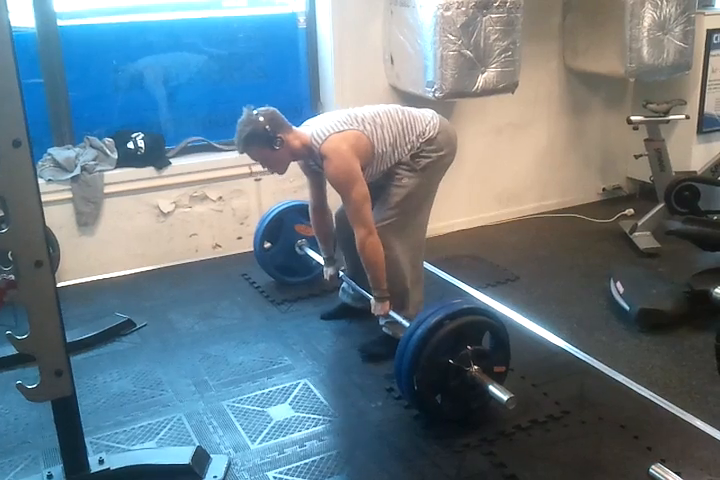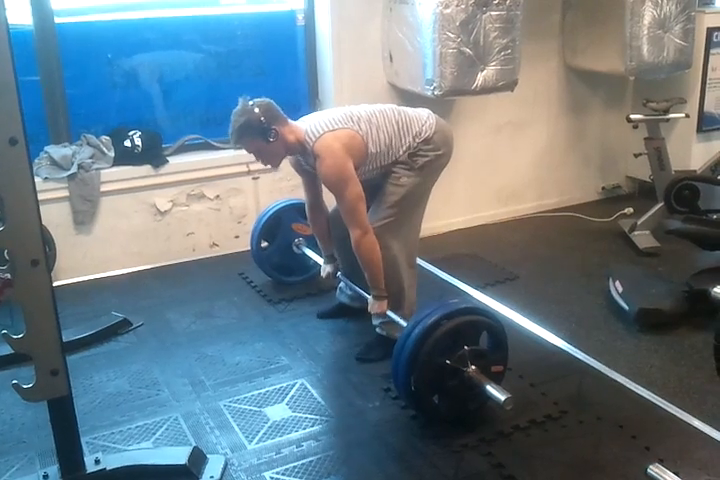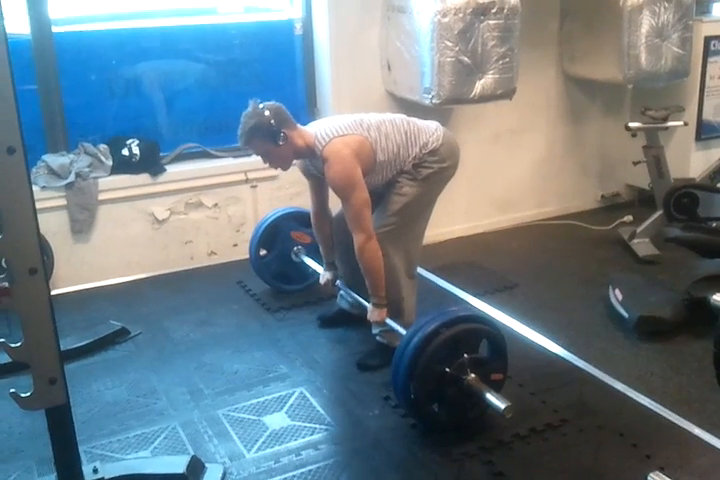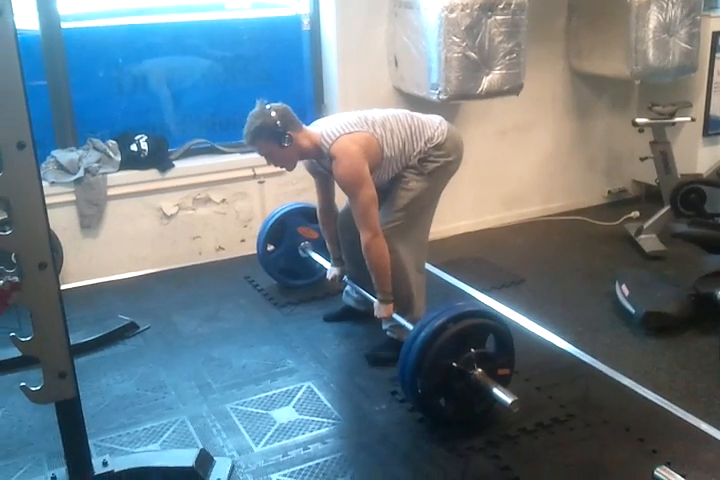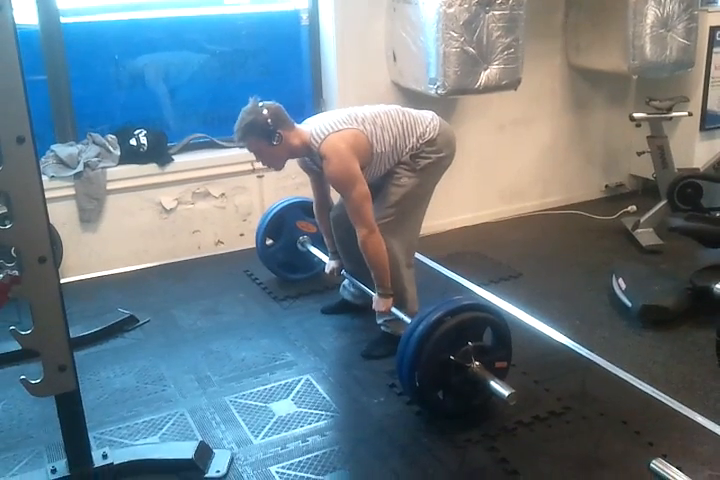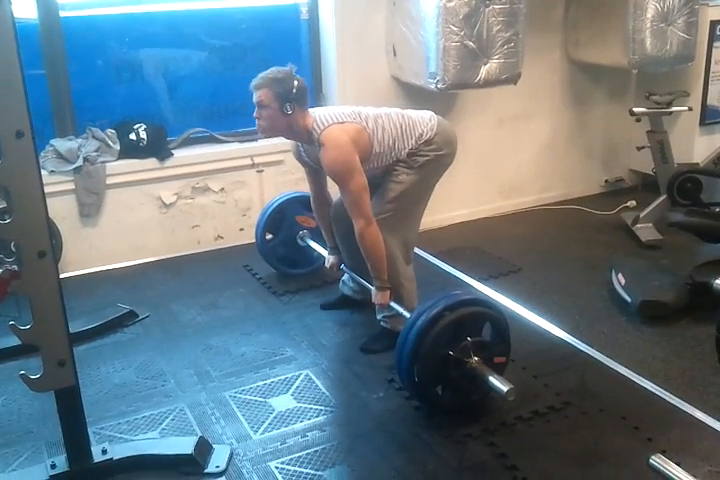
dt=0.5s
person 1, frame 1
left shoulder: (335, 154)
right shoulder: (304, 143)
left elbow: (366, 231)
right elbow: (318, 208)
left wrist: (381, 296)
right wrist: (328, 260)
left hip: (430, 142)
right hip: (400, 146)
left knee: (389, 232)
right knee: (346, 221)
left ankle: (400, 329)
right ankle: (357, 299)
person 1, frame 2
left shoulder: (329, 154)
right shoulder: (299, 145)
left elbow: (362, 231)
right elbow: (315, 207)
left wrist: (379, 295)
right wrist: (329, 258)
left hip: (426, 142)
right hip: (395, 145)
left knee: (385, 231)
right knee: (341, 221)
left ankle: (394, 329)
right ankle: (354, 298)
person 1, frame 3
left shoulder: (337, 158)
right shoulder: (308, 149)
left elbow: (365, 238)
right elbow: (319, 212)
left wrist: (378, 303)
right wrist: (329, 265)
left hip: (432, 153)
right hip: (400, 157)
left knee: (387, 239)
right knee: (343, 227)
left ankle: (395, 338)
right ankle: (353, 305)
person 1, frame 4
left shoulder: (344, 156)
right shoulder: (313, 146)
left elbow: (371, 235)
right elbow: (326, 209)
left wrist: (385, 298)
right wrist: (336, 261)
left hip: (436, 149)
right hip: (406, 150)
left knee: (395, 235)
right knee: (349, 224)
left ankle: (404, 332)
right ankle: (360, 302)
person 1, frame 5
left shoulder: (335, 155)
right shoulder: (304, 141)
left elbow: (368, 231)
right elbow: (322, 205)
left wrist: (384, 293)
right wrist: (334, 255)
left hip: (428, 143)
right hip: (398, 147)
left knee: (387, 230)
right knee: (343, 219)
left ankle: (400, 328)
right ankle: (357, 296)
person 1, frame 6
left shoulder: (334, 145)
right shoulder: (302, 141)
left elbow: (364, 223)
right elbow: (320, 198)
left wrist: (382, 286)
right wrist: (332, 249)
left hip: (430, 143)
right hip: (400, 144)
left knee: (385, 227)
right knee: (342, 215)
left ankle: (398, 324)
right ankle: (357, 290)
